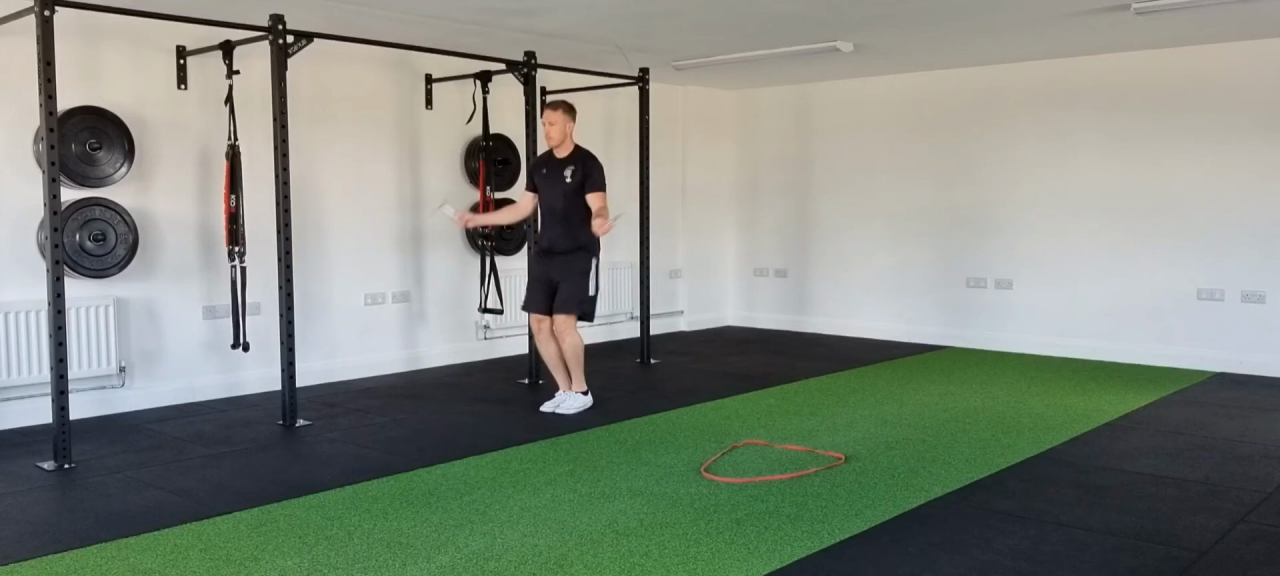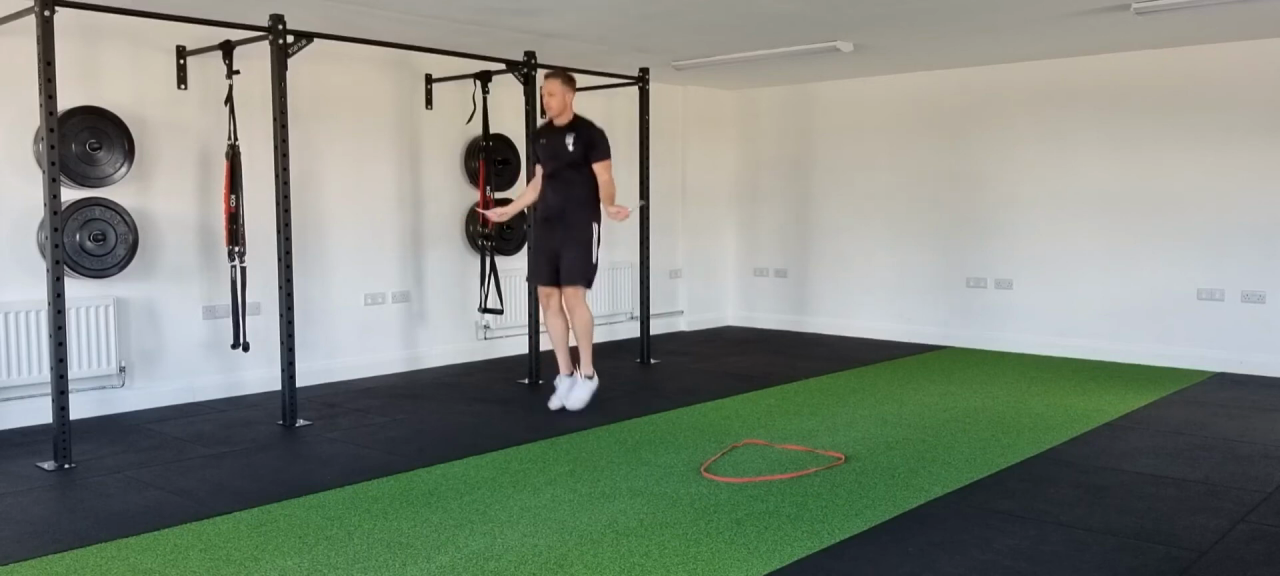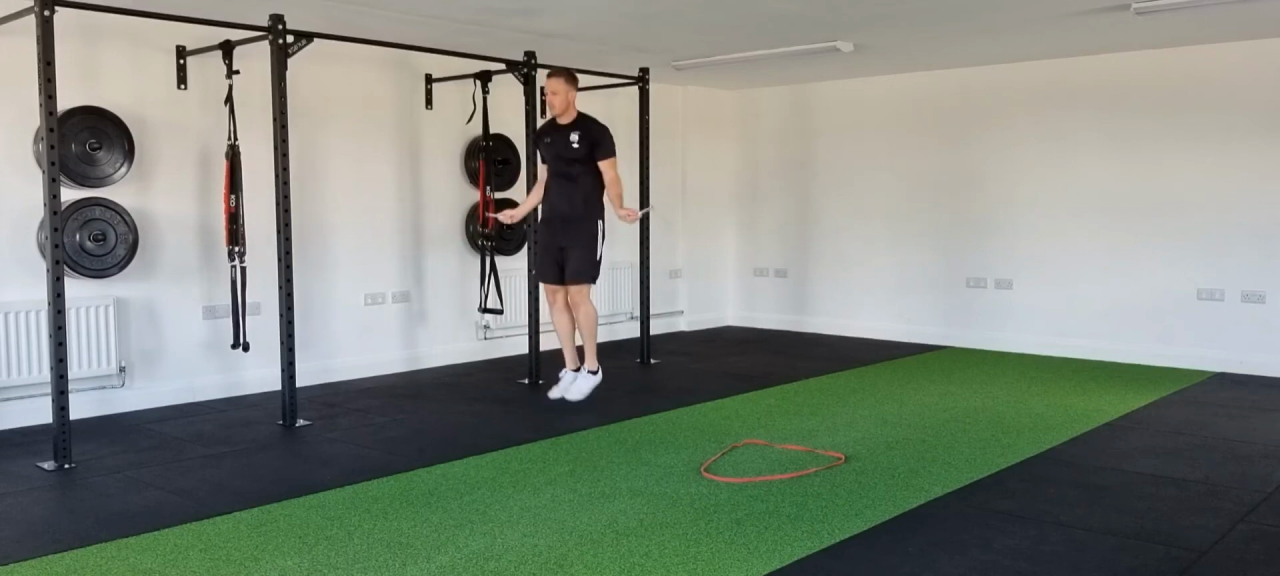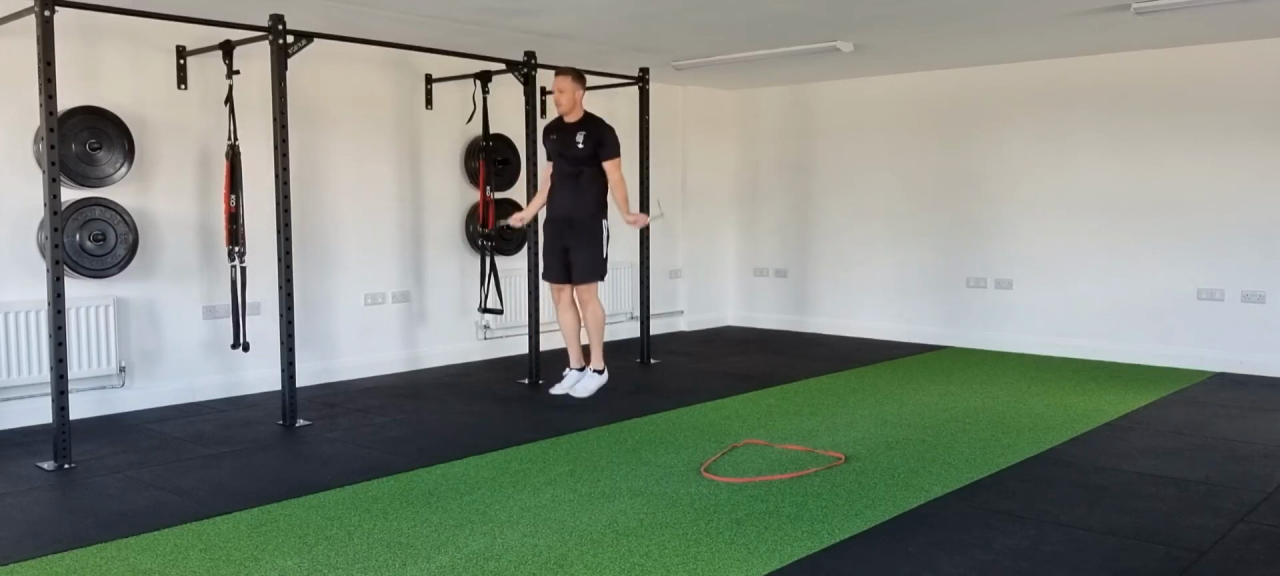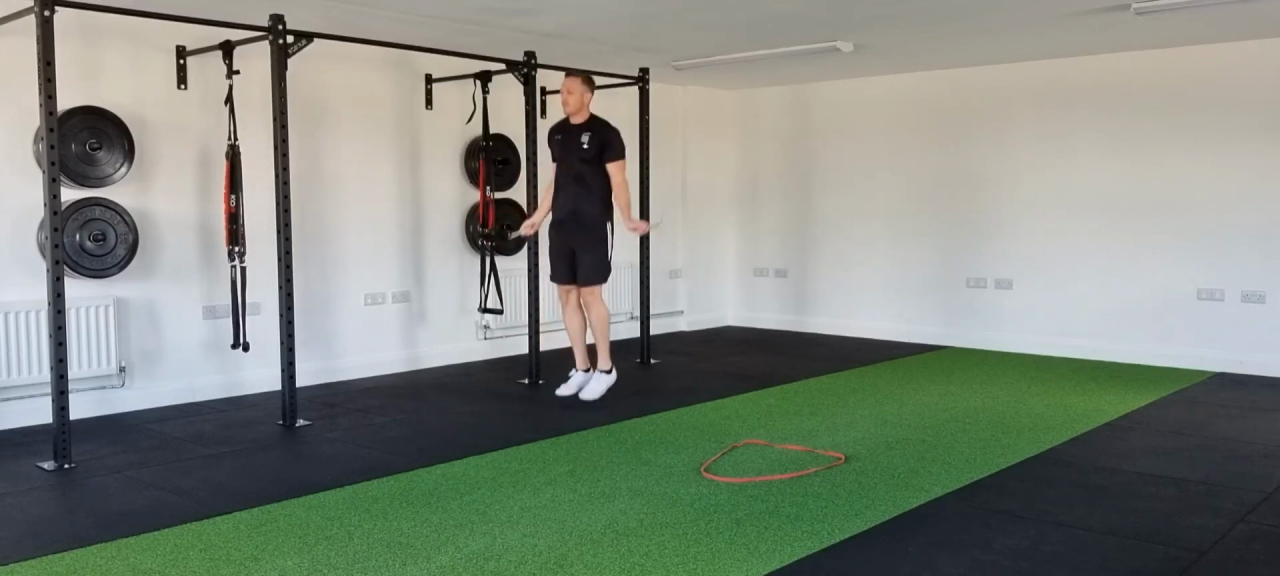
dt=0.4s
person 1, frame 1
left shoulder: (588, 164)
right shoulder: (540, 164)
left elbow: (599, 208)
right elbow: (524, 208)
left wrist: (600, 222)
right wrist: (479, 219)
left hip: (578, 257)
right hip: (544, 257)
left knee: (564, 324)
right knee: (540, 325)
left ankle: (581, 392)
right ankle: (565, 389)
person 1, frame 2
left shoulder: (590, 133)
right shoulder: (543, 135)
left elbow: (605, 179)
left wrist: (612, 207)
right wrist: (509, 210)
left hip: (580, 227)
right hip: (547, 228)
left knee: (574, 298)
right knee: (548, 299)
left ankle: (585, 375)
right ankle: (565, 377)
person 1, frame 3
left shoulder: (594, 130)
right shoulder: (545, 134)
left elbow: (611, 176)
left wrist: (619, 207)
right wrist: (520, 211)
left hip: (586, 223)
right hip: (552, 222)
left knee: (578, 293)
right knee: (554, 295)
left ankle: (590, 367)
right ankle: (571, 369)
person 1, frame 4
left shoulder: (599, 131)
right shoulder: (551, 132)
left elbow: (614, 177)
left wrist: (626, 212)
right wrist: (528, 213)
left hip: (589, 224)
right hip: (557, 223)
left knee: (587, 292)
right knee: (560, 293)
left ankle: (596, 367)
right ankle: (575, 369)
person 1, frame 5
left shoulder: (604, 133)
right shoulder: (556, 133)
left elbow: (618, 180)
left wrist: (627, 218)
right wrist: (537, 218)
left hip: (593, 226)
right hip: (562, 225)
left knee: (590, 294)
right knee: (567, 295)
left ankle: (605, 368)
right ankle: (582, 368)
